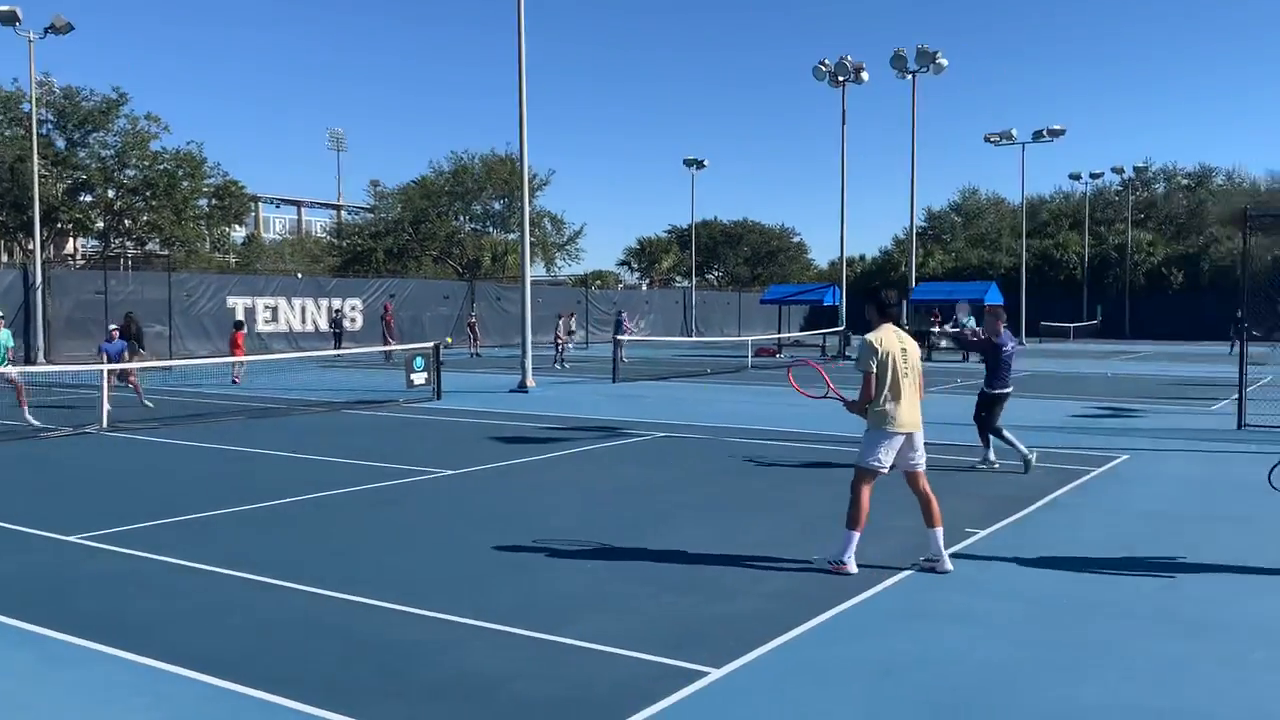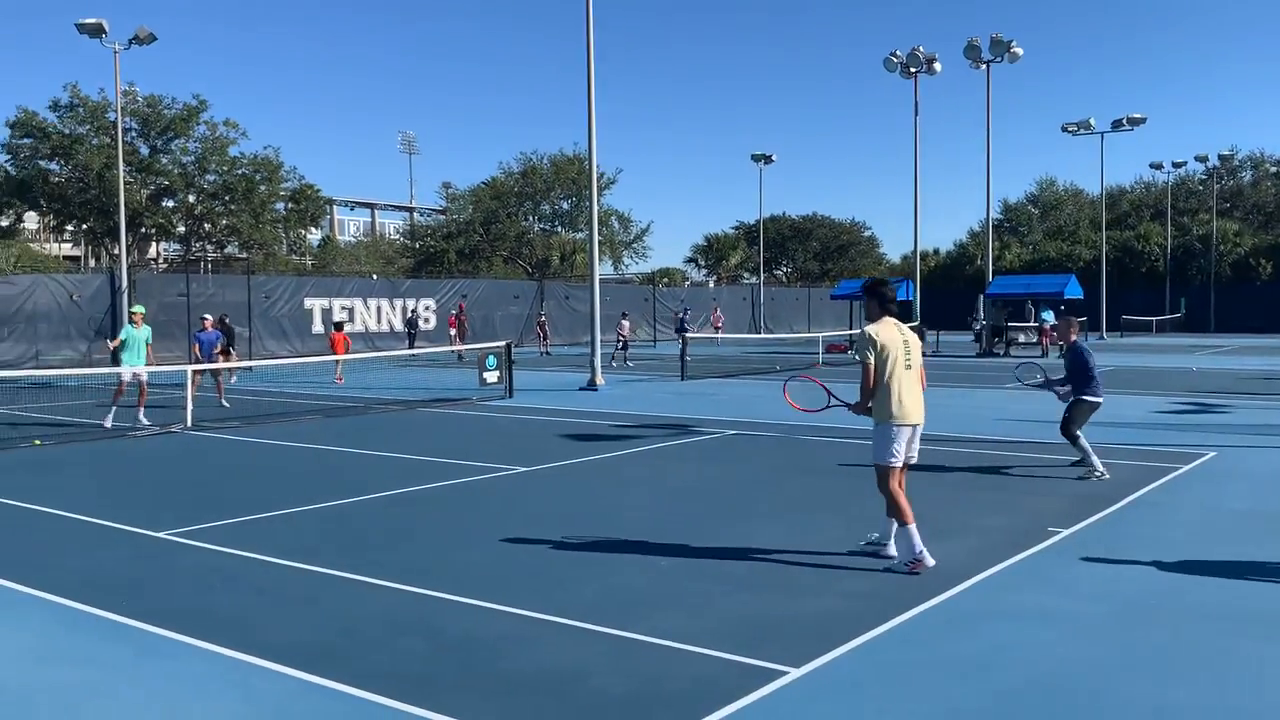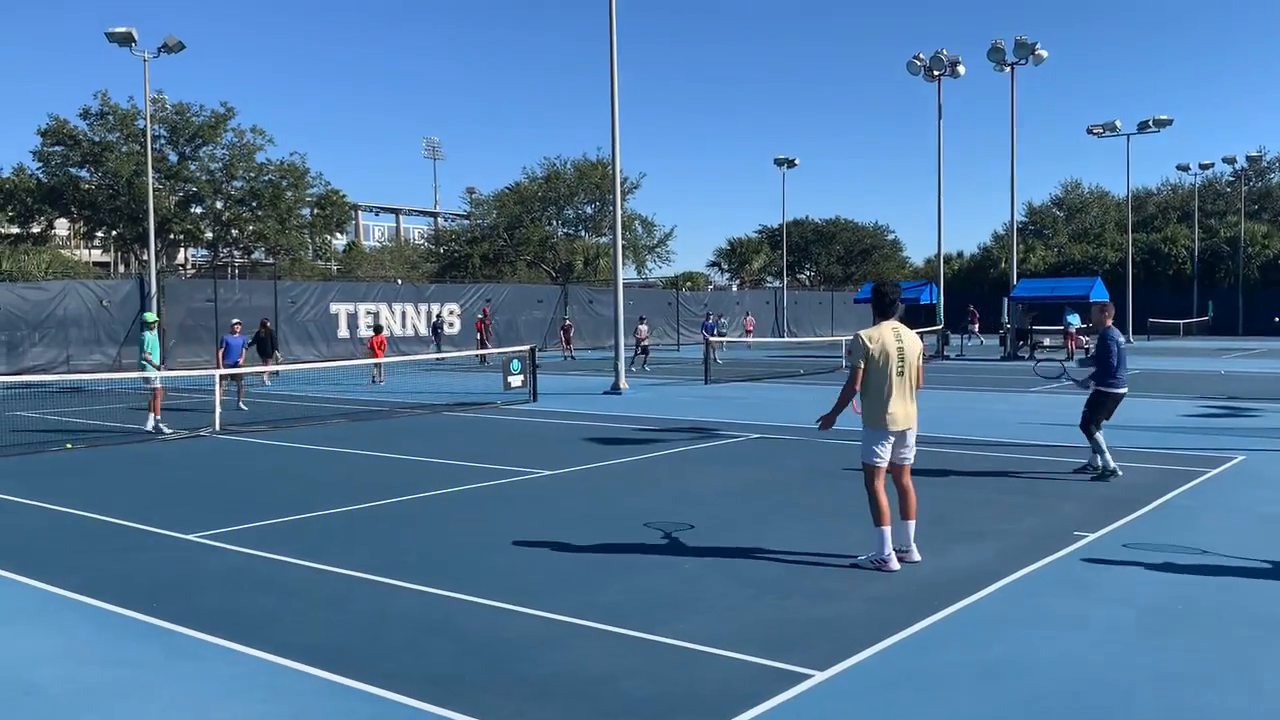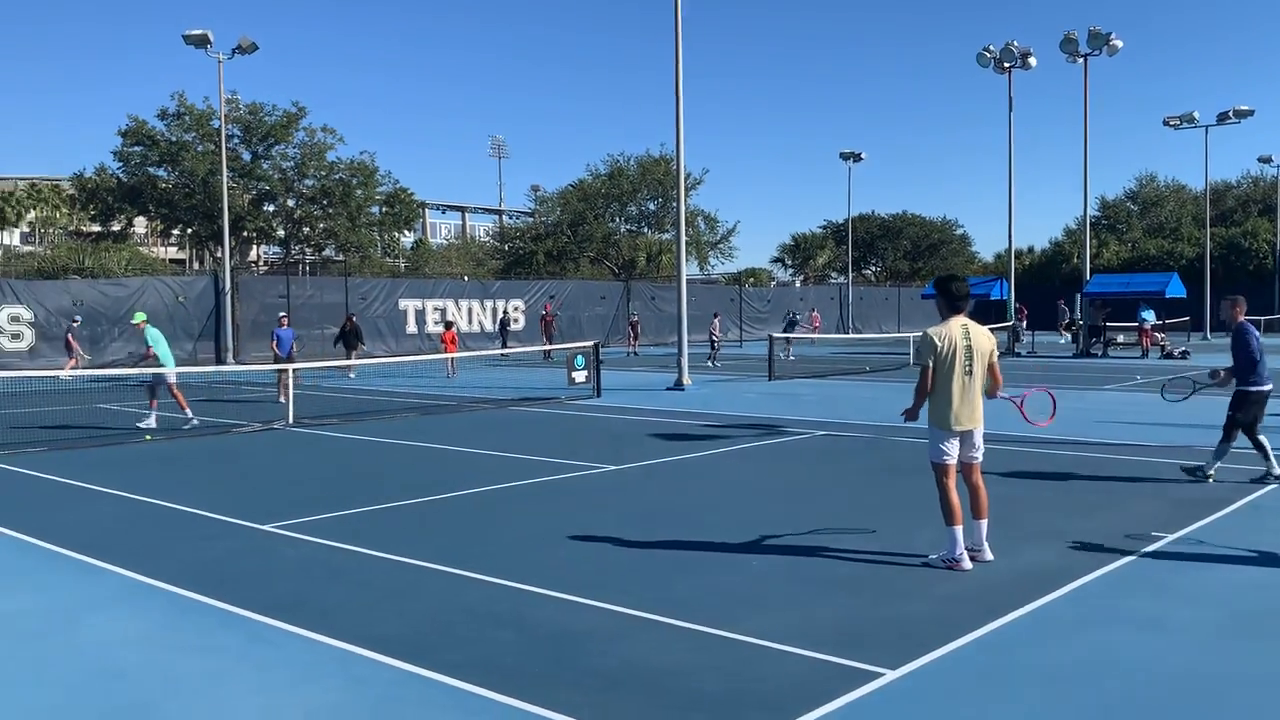
dt=0.7s
person 1, frame 1
left shoulder: (872, 341)
right shoulder: (910, 342)
left elbow: (868, 392)
left wrist: (856, 406)
left hip: (885, 424)
right hip: (912, 423)
left knee: (861, 487)
right knee: (921, 488)
left ankle: (846, 557)
right ankle: (939, 555)
person 1, frame 2
left shoulder: (871, 333)
right shoulder: (910, 334)
left elbow: (869, 383)
right elbow: (921, 382)
left wrist: (862, 405)
left hip: (891, 417)
right hip: (915, 415)
left knee: (887, 484)
right knee: (896, 479)
left ankle: (918, 552)
right ankle: (887, 540)
person 1, frame 3
left shoulder: (865, 338)
right shoulder: (913, 337)
left elbow: (853, 386)
right elbow: (918, 383)
left wrist: (833, 414)
left hip: (879, 422)
right hip: (907, 419)
left knee: (875, 484)
right knee: (904, 480)
left ankle: (886, 555)
right ankle: (908, 547)
person 1, frame 4
left shoulder: (933, 335)
right shoulder: (984, 334)
left elbow: (926, 385)
right elbow: (996, 382)
left wrist: (915, 409)
right wrist: (991, 392)
left hip: (944, 420)
right hip: (974, 419)
left knee: (947, 483)
right knee: (974, 479)
left ankle: (957, 554)
right ankle: (980, 546)
person 2, frame 1
left shoulder: (994, 343)
right shoulder: (1007, 336)
left elbow: (967, 345)
left wrist: (951, 333)
right wrist: (972, 337)
left hip: (997, 390)
right hip: (991, 387)
left knee: (990, 426)
right knee: (979, 420)
left ankle: (1025, 454)
right ankle: (989, 458)
person 2, frame 2
left shoulder: (1080, 350)
right shoulder: (1070, 350)
left elbow: (1090, 375)
left wrist: (1071, 392)
right wrist: (1056, 382)
left hip: (1090, 397)
right hip: (1081, 396)
left knee: (1068, 429)
right knee: (1067, 427)
left ankle: (1098, 469)
right ankle: (1088, 457)
person 2, frame 3
left shoulder: (1108, 336)
right shoulder: (1112, 334)
left elbow: (1110, 365)
left wrist: (1089, 379)
right wrist: (1092, 360)
left hip: (1108, 388)
right hip: (1116, 387)
left knee: (1087, 425)
right knee: (1093, 424)
left ankle: (1110, 467)
right ankle: (1095, 463)
person 2, frame 4
left shoulder: (1243, 331)
right shoulder: (1245, 329)
left elbow: (1254, 359)
left wrist: (1230, 376)
right wrist: (1226, 372)
left hip: (1251, 388)
right hip: (1260, 387)
left knee: (1230, 428)
right knee: (1251, 430)
left ankle: (1207, 470)
